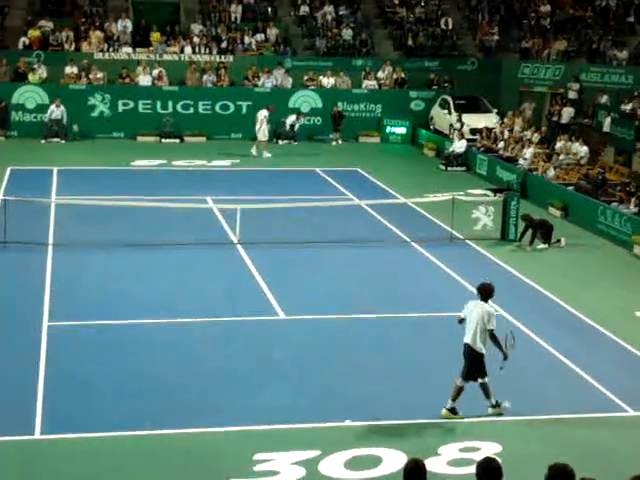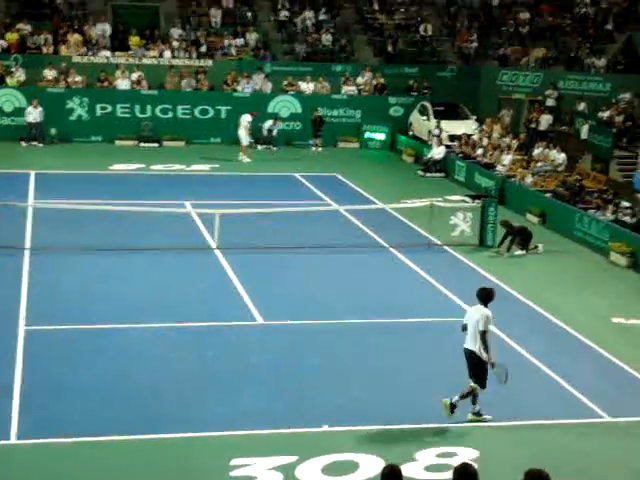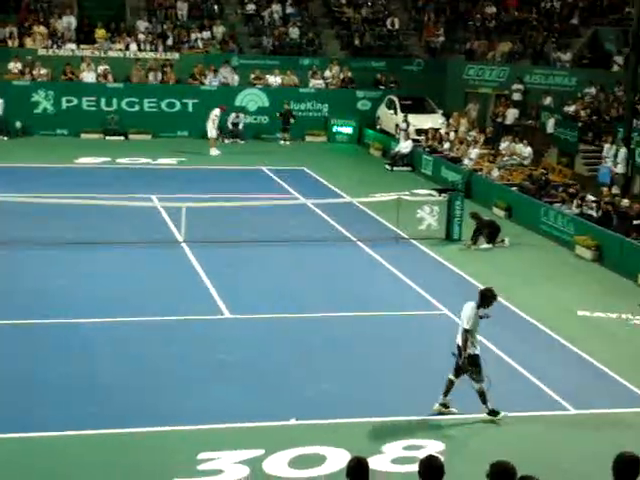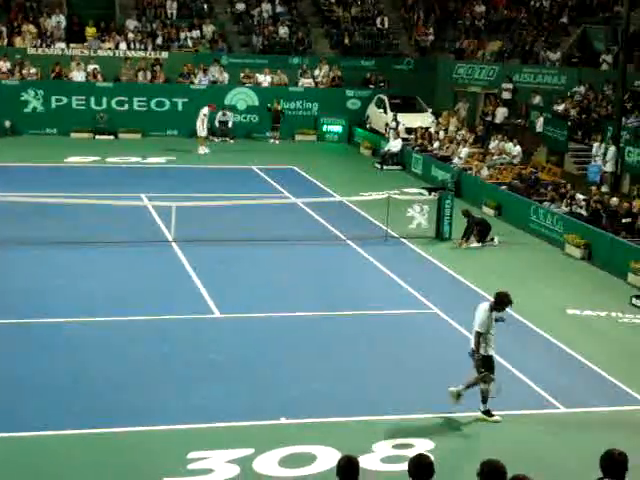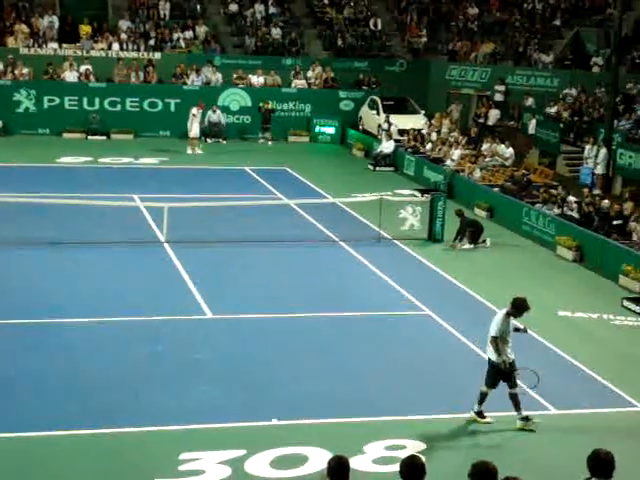
dt=0.3s
person 1, frame 1
left shoulder: (470, 304)
right shoulder: (489, 311)
left elbow: (460, 320)
right elbow: (491, 334)
right wrist: (503, 350)
left hip: (467, 344)
right hip: (476, 348)
left knee: (482, 376)
right knee: (464, 379)
left ankle: (493, 405)
right ankle: (449, 408)
person 1, frame 2
left shoulder: (471, 310)
right shoulder: (486, 314)
left elbow: (464, 328)
right elbow: (483, 336)
right wrist: (489, 356)
left hip: (468, 349)
right hip: (477, 352)
left knee: (477, 381)
right knee: (479, 385)
left ankle: (475, 412)
right ankle: (452, 402)
person 1, frame 3
left shoulder: (470, 305)
right shoulder: (472, 314)
right elbow: (465, 335)
left wrist: (480, 317)
right wrist: (465, 355)
left hip: (462, 346)
right hip: (469, 350)
left knee: (455, 375)
right knee: (478, 380)
left ankle: (442, 404)
right ankle: (489, 411)
person 1, frame 4
left shoulder: (485, 305)
right shoulder: (485, 316)
right elbow: (477, 336)
left wrist: (495, 319)
right wrist: (477, 357)
left hip: (484, 349)
right hip: (483, 351)
left knee: (483, 377)
right knee: (487, 379)
left ankle: (458, 391)
right ankle: (485, 410)
person 1, frame 5
left shoulder: (509, 316)
right shoulder: (500, 319)
right elbow: (493, 340)
left wrist: (520, 328)
right wrist: (501, 358)
left hip: (509, 357)
right hip: (497, 359)
left knee: (513, 387)
right knee: (489, 386)
left ankle: (521, 418)
right ankle: (477, 411)
